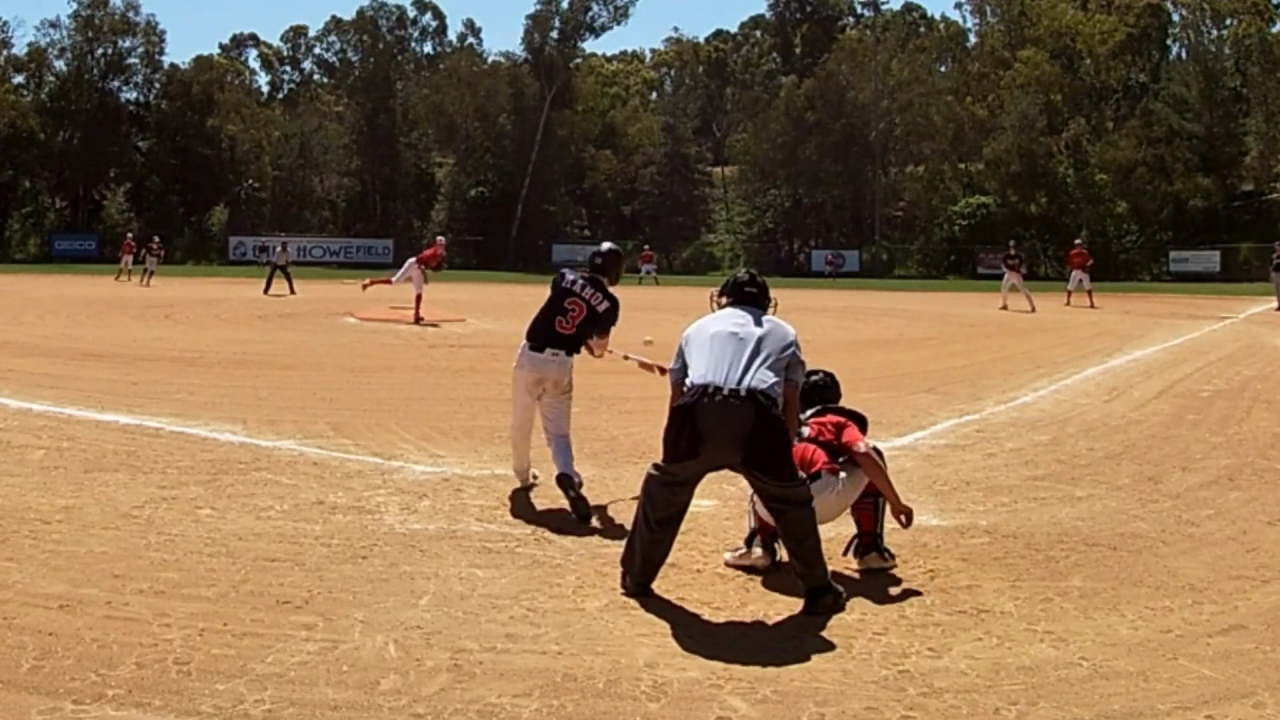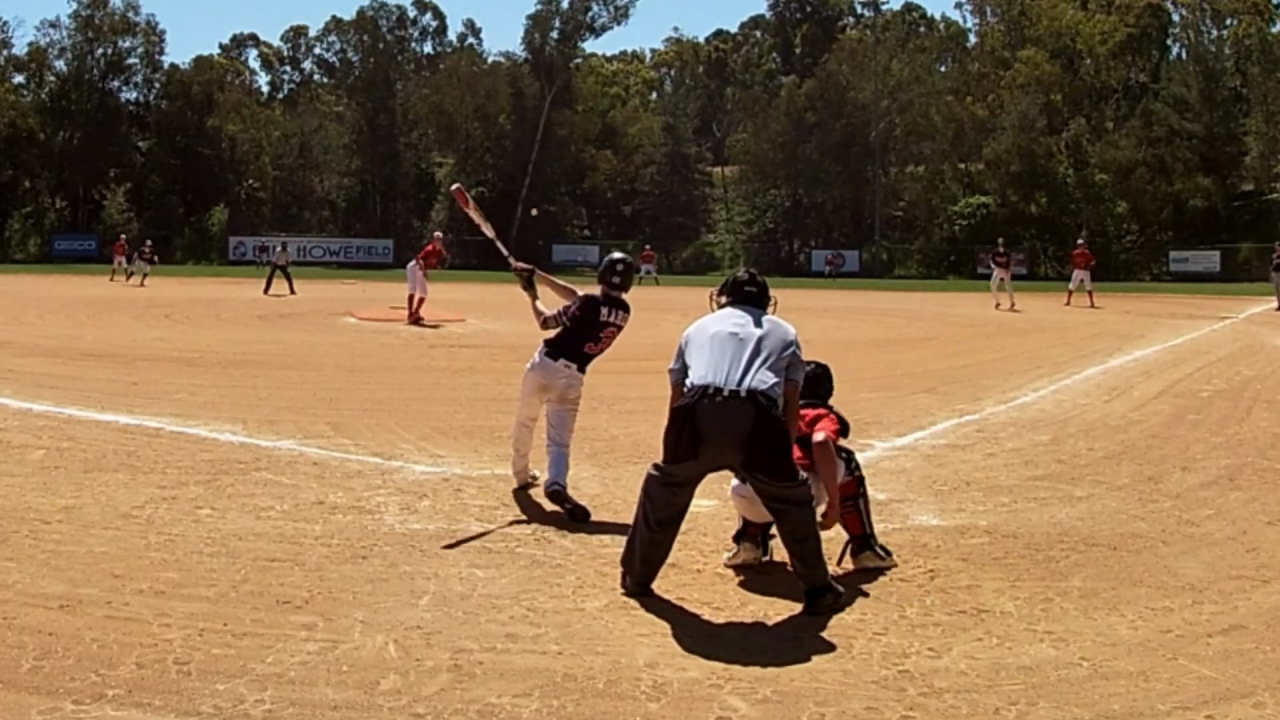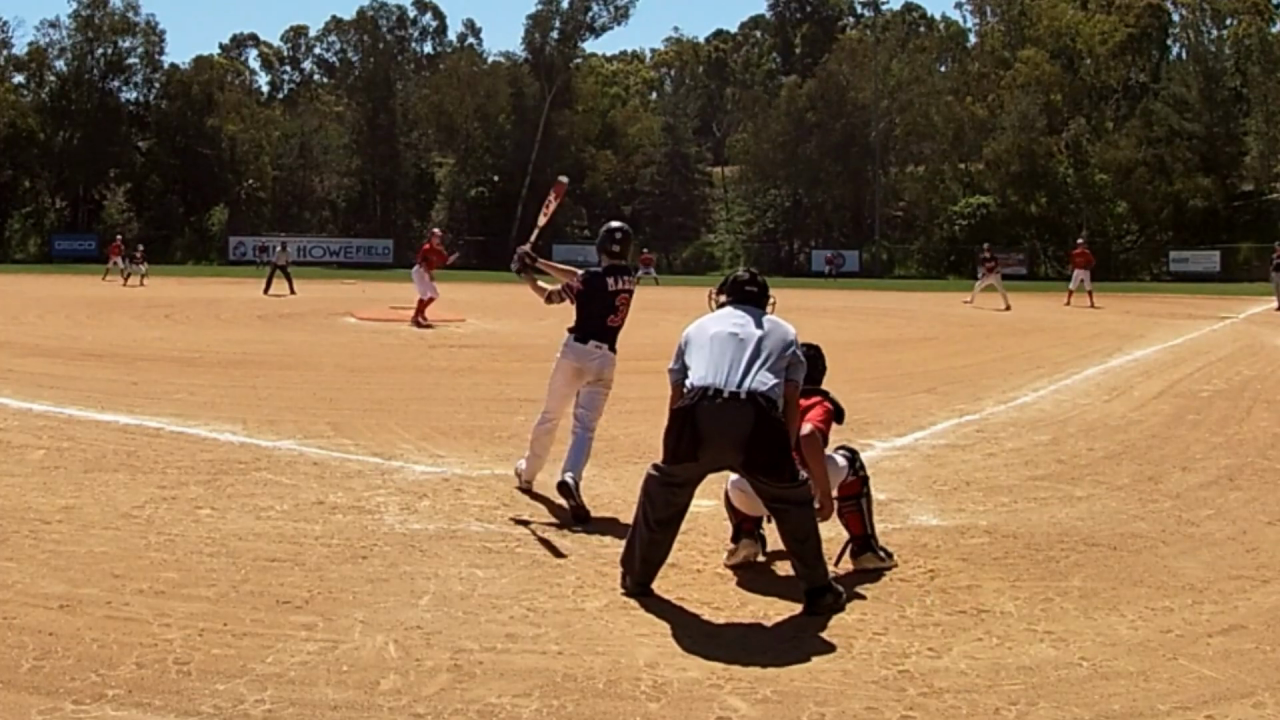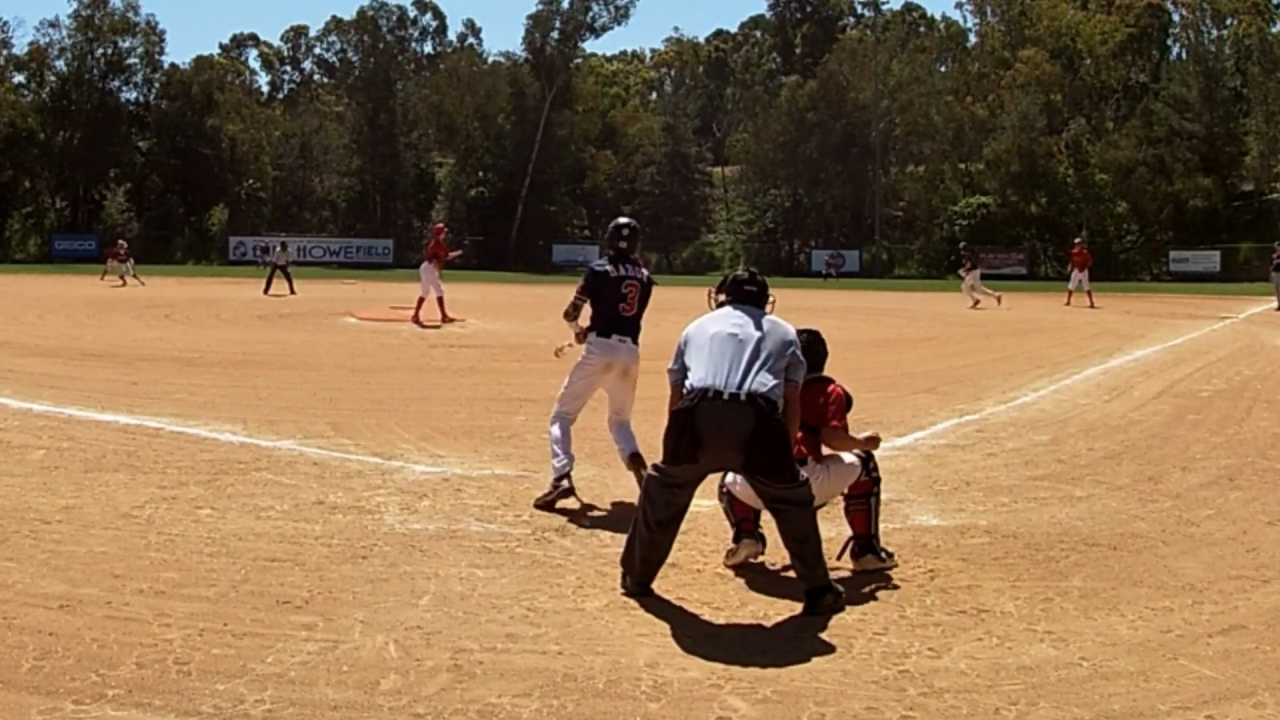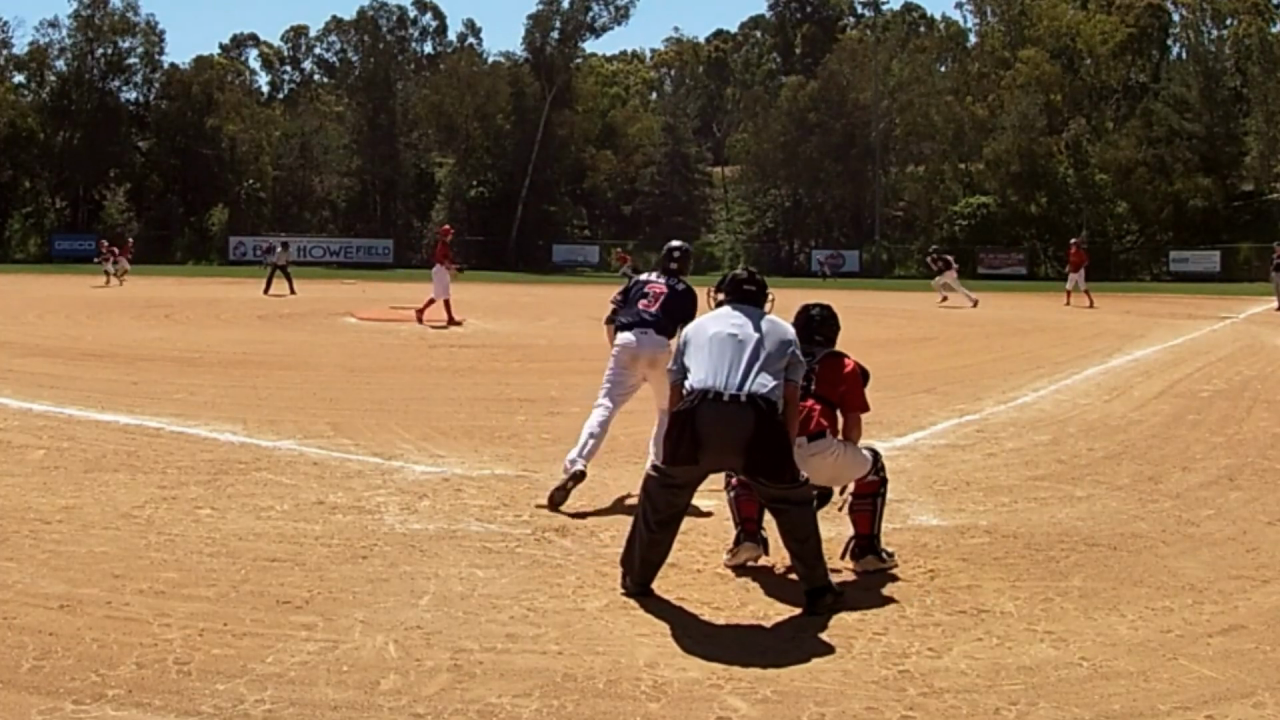
dt=0.2s
person 1, frame 1
left shoulder: (699, 327)
right shoulder: (783, 333)
left elbow: (676, 395)
right elbow: (790, 403)
left wrist: (682, 448)
right wrist: (780, 455)
left hip: (697, 415)
right hip: (757, 420)
left knee: (663, 488)
right knee: (791, 497)
left ankle: (636, 578)
right ankle: (819, 591)
person 1, frame 2
left shoulder: (699, 327)
right shoulder: (784, 332)
left elbow: (677, 395)
right elbow: (791, 402)
left wrist: (682, 448)
right wrist: (781, 453)
left hip: (698, 416)
right hip: (757, 421)
left knee: (664, 488)
right knee: (792, 498)
left ankle: (636, 578)
right ankle: (819, 590)
person 1, frame 3
left shoulder: (699, 326)
right shoulder: (784, 332)
left elbow: (676, 395)
right elbow: (791, 402)
left wrist: (682, 447)
right wrist: (782, 454)
left hip: (698, 417)
right hip: (757, 421)
left knee: (663, 489)
right knee: (792, 499)
left ankle: (636, 578)
right ankle: (819, 590)
person 1, frame 4
left shoulder: (698, 326)
right shoulder: (784, 332)
left elbow: (676, 393)
right elbow: (791, 401)
left wrist: (677, 449)
right wrist: (782, 453)
left hip: (698, 417)
right hip: (757, 422)
left knee: (662, 489)
right knee: (792, 499)
left ankle: (636, 577)
right ankle: (819, 591)
person 1, frame 5
left shoulder: (697, 326)
right shoulder: (783, 332)
left elbow: (675, 395)
right elbow: (791, 401)
left wrist: (677, 448)
right wrist: (782, 453)
left hip: (699, 418)
right hip: (757, 423)
left knee: (662, 489)
right knee: (793, 499)
left ankle: (637, 578)
right ankle: (818, 590)
person 2, frame 1
left shoulder: (565, 277)
right shoulder: (610, 305)
right elbow: (598, 350)
left hip: (529, 358)
right hip: (560, 368)
left knee: (521, 421)
right knee: (558, 434)
left ankle: (523, 475)
right ankle: (568, 475)
person 2, frame 2
left shoulder: (590, 304)
right shoulder: (624, 311)
left elbow: (546, 322)
left wrist: (531, 291)
right wrist: (538, 276)
left hip: (544, 366)
right hip: (571, 378)
left knee: (525, 422)
right knee: (559, 441)
left ankle: (522, 475)
right ankle: (556, 486)
person 2, frame 3
left shoulder: (594, 276)
right shoulder: (629, 279)
left elbow: (551, 296)
left wrist: (528, 275)
right wrist: (538, 262)
left hip: (576, 352)
right hip: (605, 359)
left knee: (550, 417)
right knee: (585, 428)
left ankle: (528, 474)
right ankle: (570, 479)
person 2, frame 4
left shoulder: (598, 269)
right shoulder: (646, 277)
left elbow: (570, 314)
left wrist: (579, 330)
left hip: (598, 350)
right hip: (629, 352)
left knee: (562, 416)
right knee: (618, 420)
left ankle: (561, 478)
right ankle: (633, 456)
person 2, frame 5
left shoulder: (640, 280)
right shoulder: (687, 292)
left elbow: (610, 319)
left hip: (625, 344)
right hip: (656, 347)
left knee: (603, 409)
right knee: (667, 407)
left ankle: (576, 468)
person 3, frame 1
right shoulder: (841, 421)
right elbow: (862, 452)
right wrist: (895, 502)
right hip: (821, 497)
right knee: (869, 461)
left ankle: (760, 546)
right ankle: (871, 549)
person 3, frame 2
right shoulder: (825, 416)
right elbow: (821, 443)
right wrist: (834, 501)
left hip: (746, 499)
right knee: (844, 462)
left ankle: (748, 541)
right ankle: (865, 550)
person 3, frame 3
right shoulder: (818, 403)
right elbow: (808, 436)
right wrist: (825, 493)
left hip: (746, 493)
right knee: (848, 461)
left ankle: (744, 538)
right ankle: (865, 550)
person 3, frame 4
right shoulder: (829, 391)
right elbow: (835, 439)
right wrist: (863, 441)
right hip: (804, 481)
left knee: (731, 481)
right knee: (863, 463)
left ankle: (746, 537)
right ankle: (866, 551)
person 3, frame 5
right shoulder: (846, 366)
right elbow: (852, 424)
right wrist: (844, 464)
right hip: (819, 452)
right knee: (871, 466)
left ankle: (748, 539)
right ankle: (867, 551)
